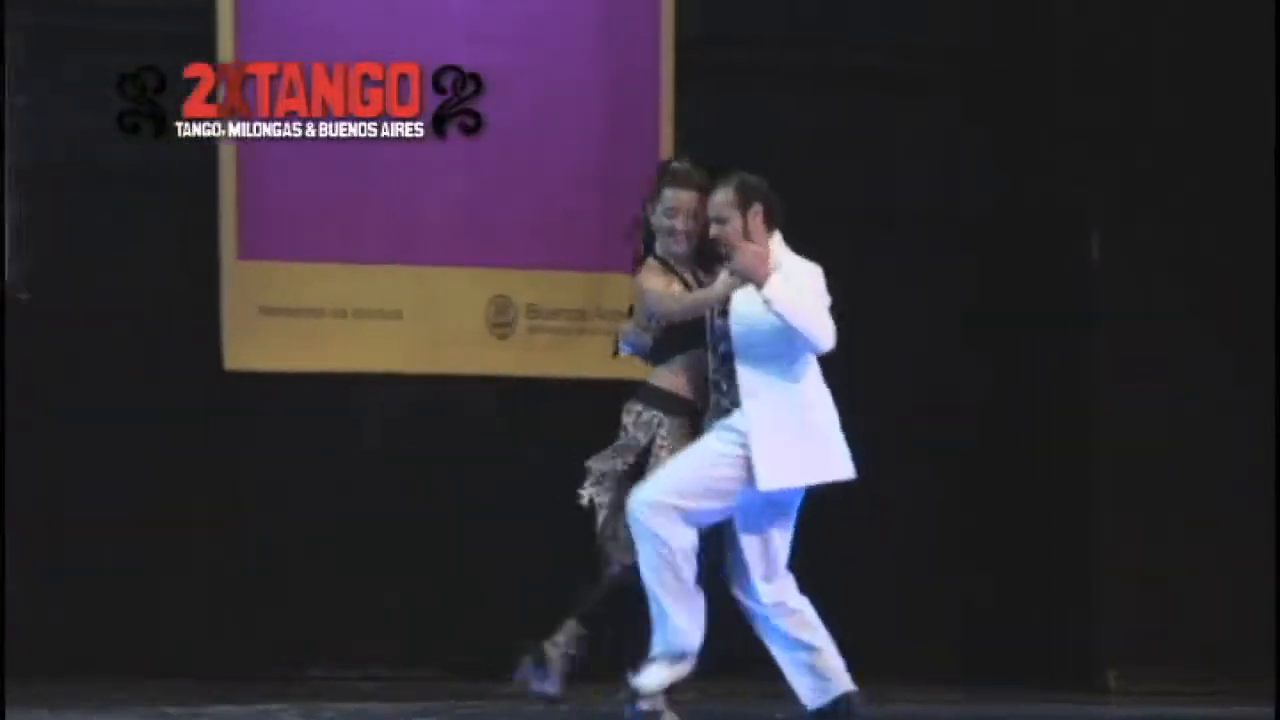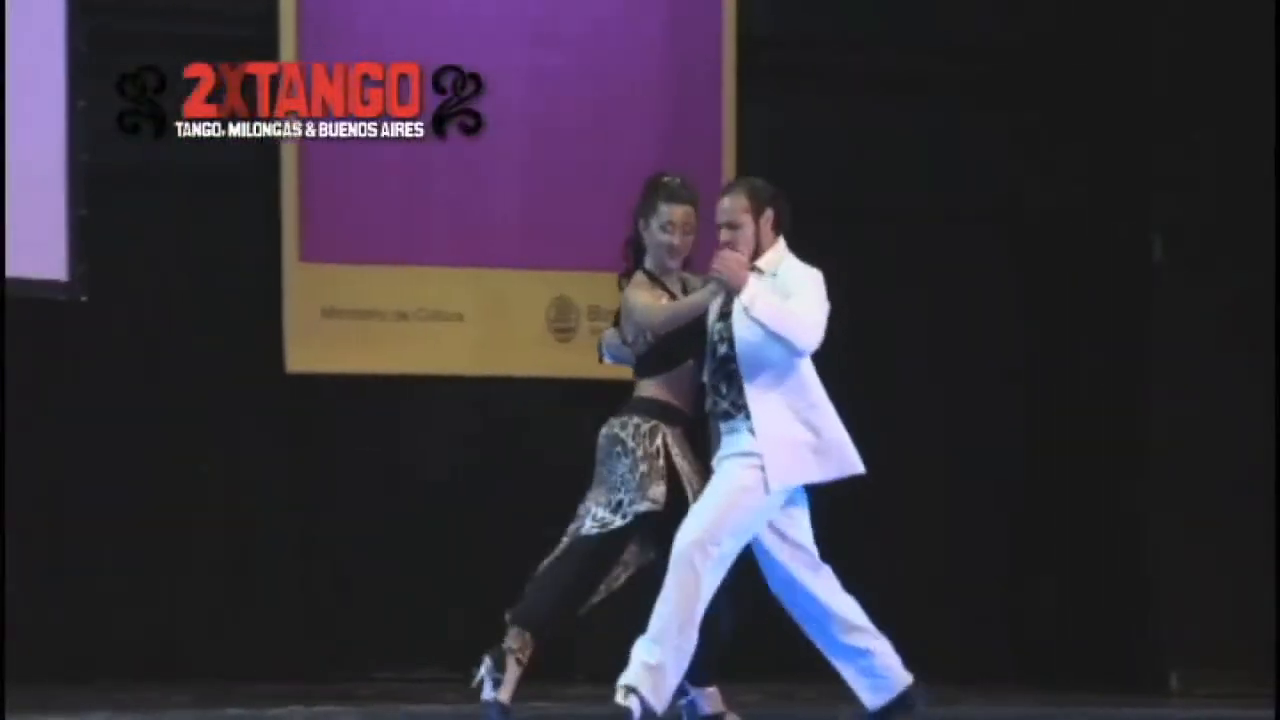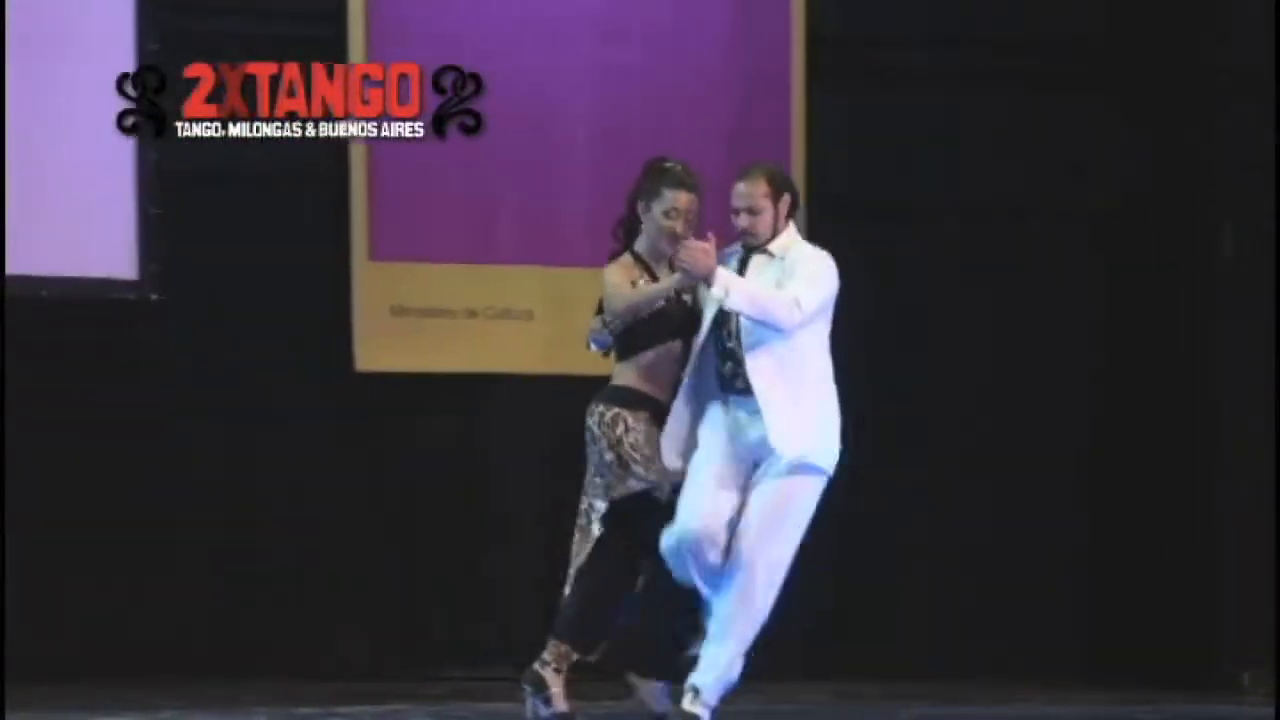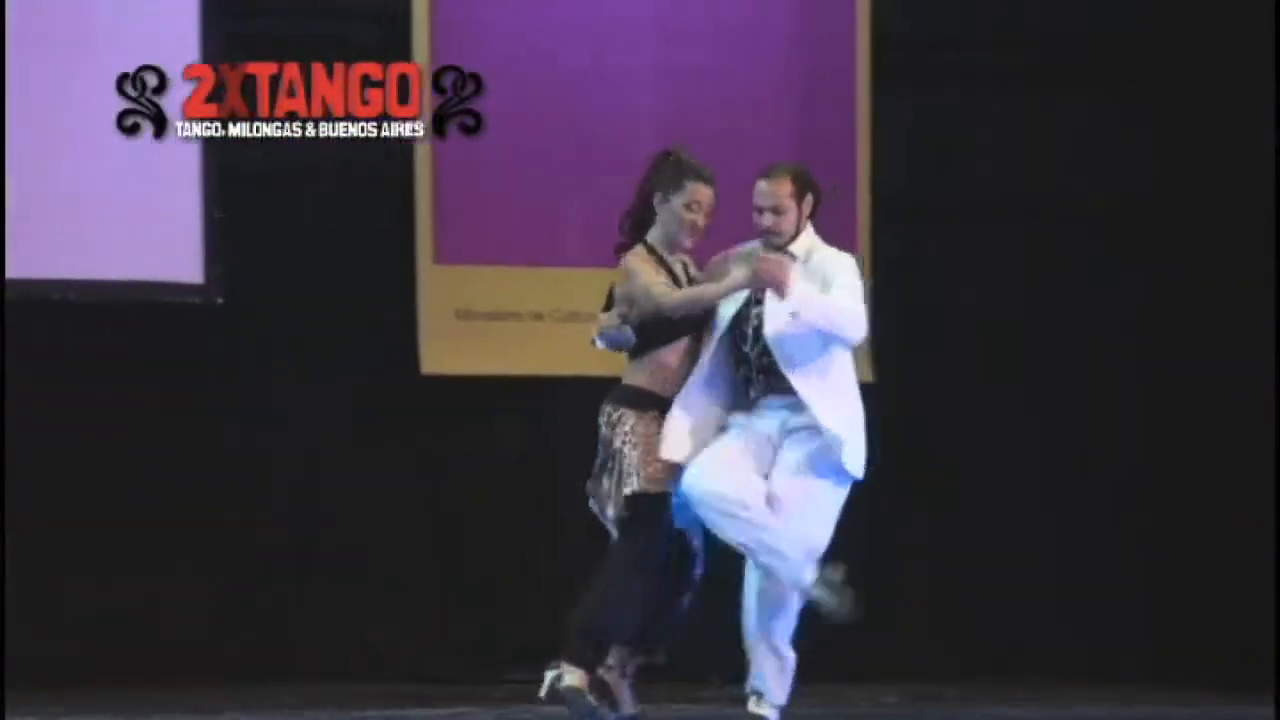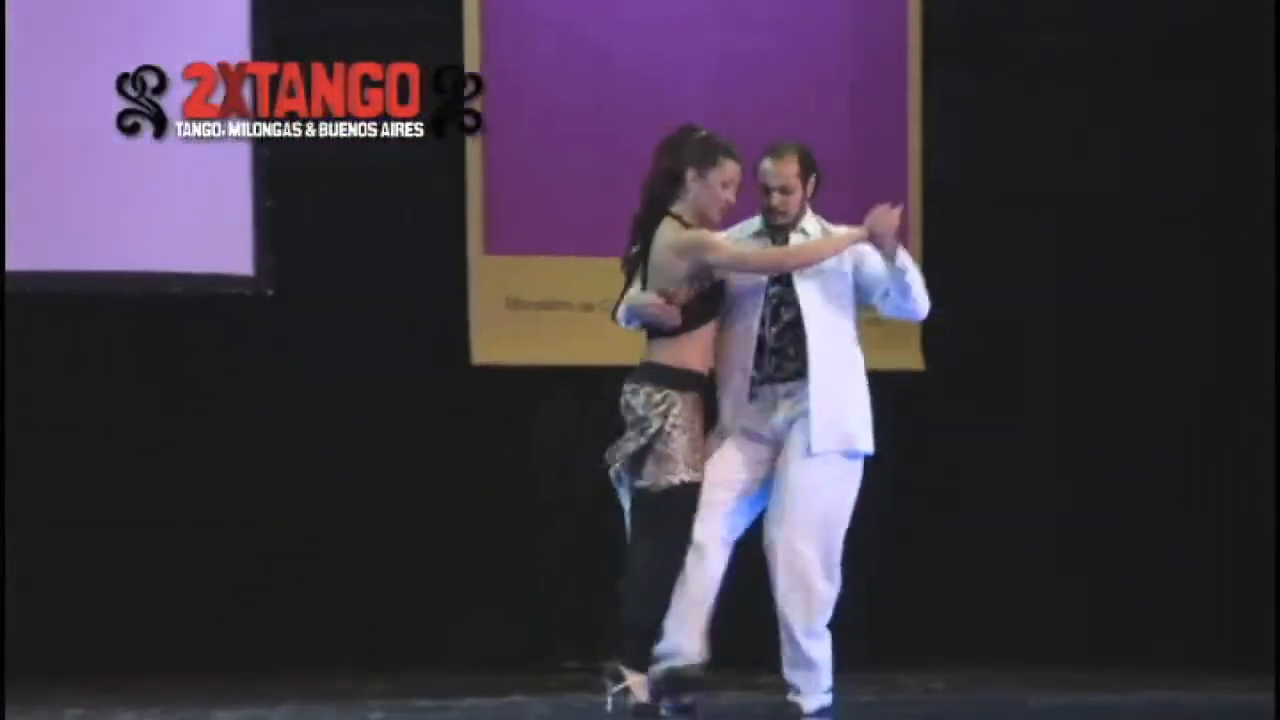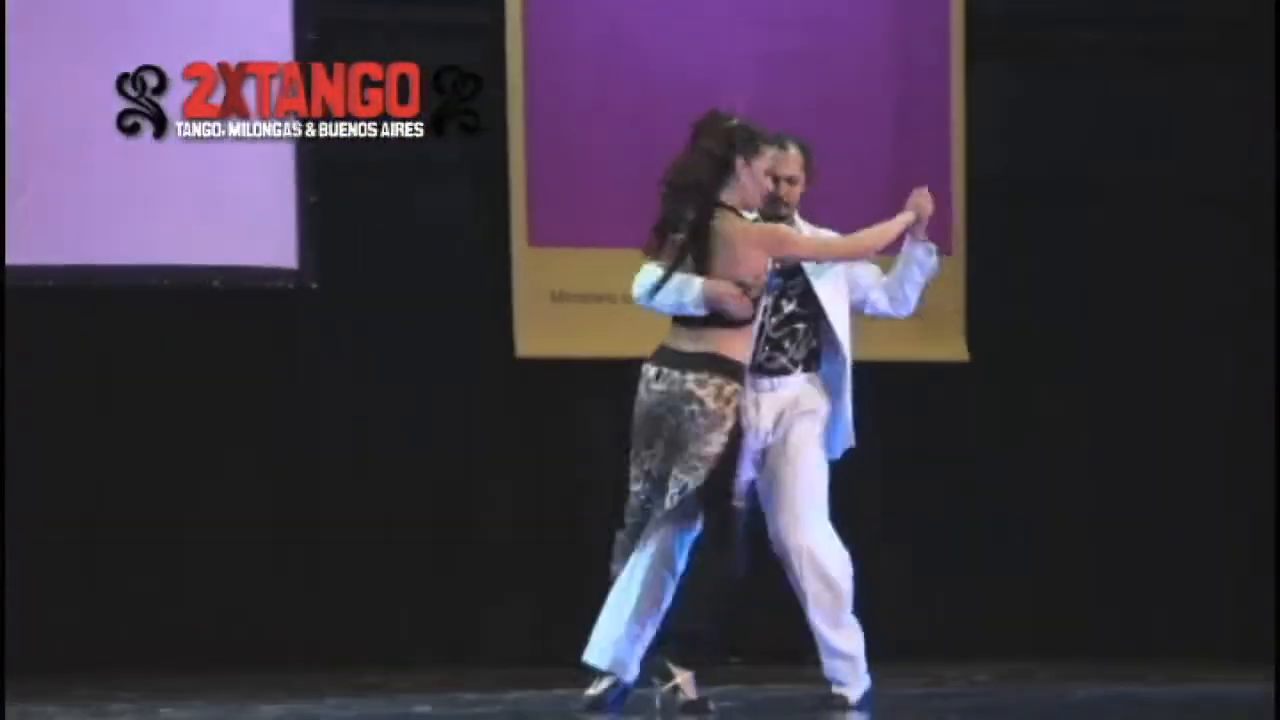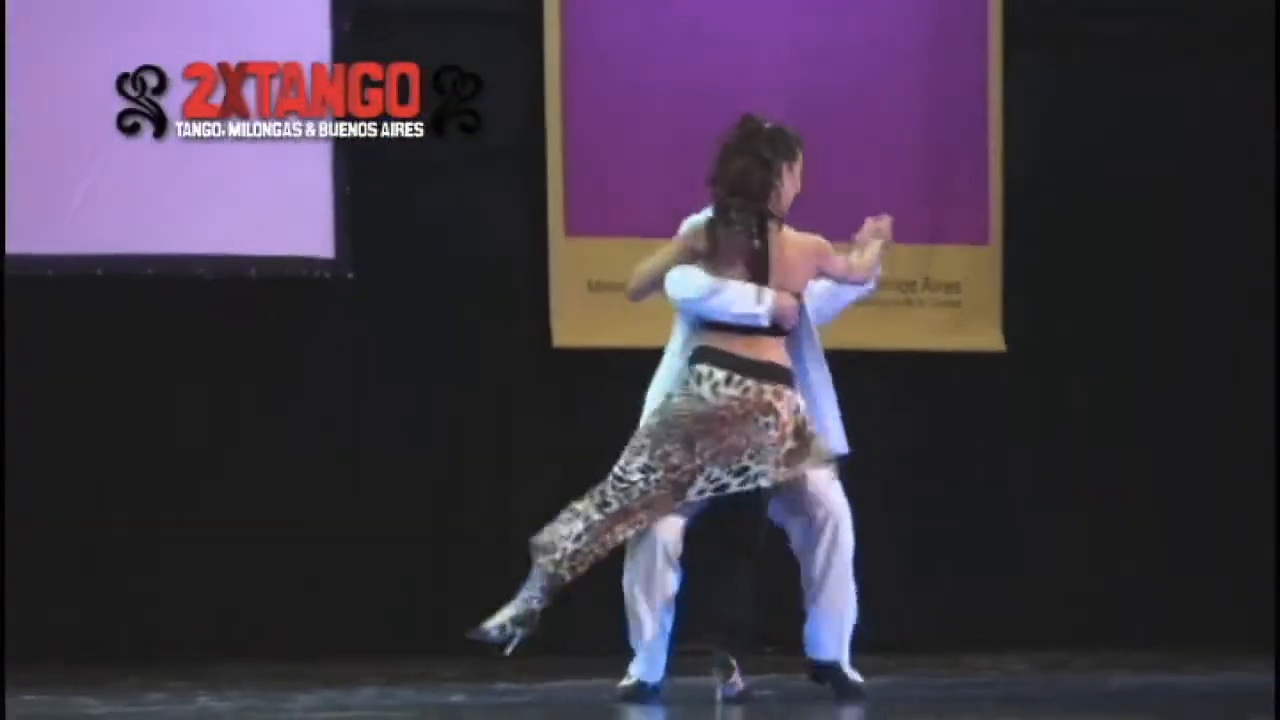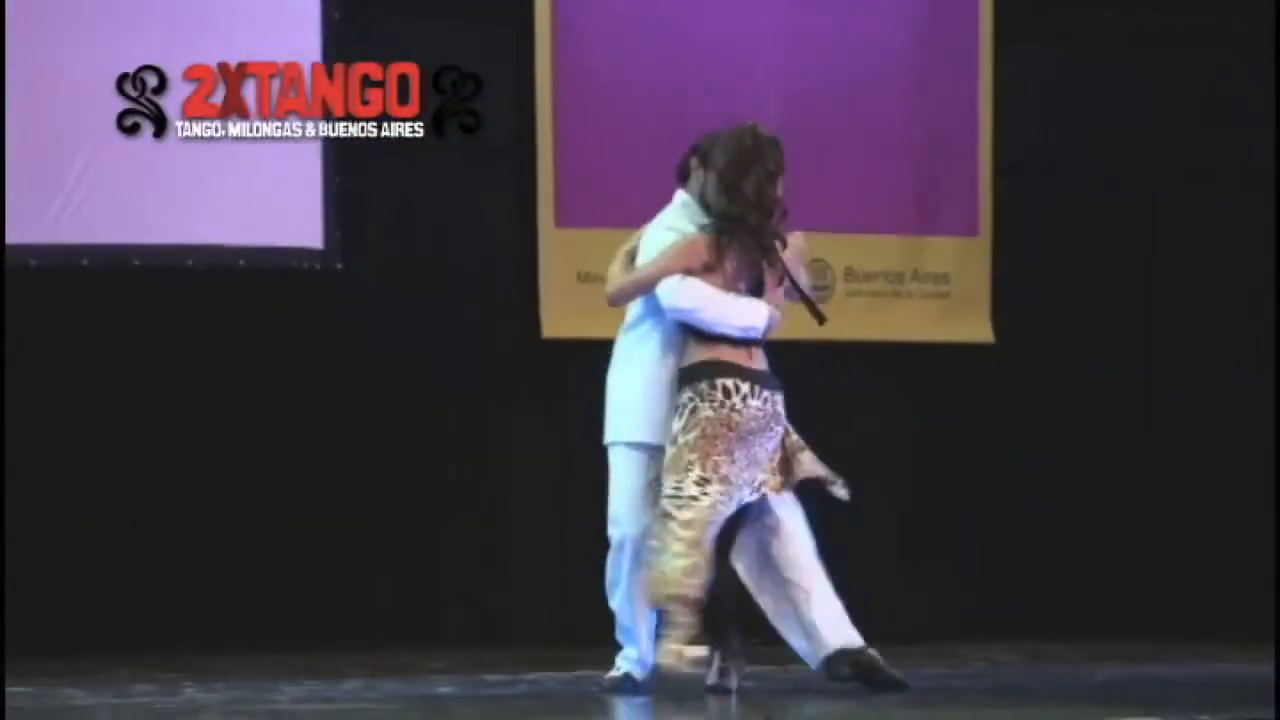
dt=0.2s
person 1, frame 1
left shoulder: (696, 269)
right shoulder: (652, 279)
right elbow: (683, 308)
right wrist: (735, 281)
left hip: (683, 421)
right hip: (660, 422)
left knee: (640, 547)
left ankle: (563, 645)
person 1, frame 2
left shoulder: (688, 282)
right shoulder: (639, 289)
right elbow: (658, 319)
right wrist: (718, 292)
left hip: (665, 433)
right hip: (647, 434)
left knee: (592, 553)
left ankle: (508, 655)
person 1, frame 3
left shoulder: (678, 273)
right shoulder: (620, 271)
right elbow: (624, 307)
right wrist: (679, 280)
left hip: (660, 422)
right hip: (624, 417)
left knee: (610, 554)
left ankle: (553, 670)
right ankle: (651, 673)
person 1, frame 4
left shoulder: (688, 264)
right shoulder: (637, 266)
right elbow: (670, 303)
right wrist: (744, 279)
right hip: (639, 419)
left knee: (679, 556)
right knee: (648, 553)
left ankle: (619, 668)
right ankle: (574, 671)
person 1, frame 5
left shoulder: (667, 237)
right shoulder: (689, 244)
right elbow: (783, 261)
right wrist: (864, 233)
left hip: (657, 393)
right hip: (668, 399)
left knee: (664, 536)
right knee: (665, 539)
person 1, frame 6
left shoulder: (681, 230)
right shoulder: (761, 237)
left elbow: (653, 285)
right elbow: (861, 249)
right wrist: (911, 218)
left hip: (662, 377)
right hip: (709, 394)
left knee: (653, 522)
right knee: (722, 530)
left ankle: (613, 662)
right ankle: (678, 672)
person 1, frame 7
left shoulder: (706, 236)
right shoulder: (801, 247)
right elbow: (860, 271)
left wrist: (666, 252)
right wrist: (874, 239)
left hip: (708, 385)
right hip: (771, 399)
left knee: (619, 498)
left ankle: (525, 607)
person 1, frame 8
left shoulder: (701, 249)
right shoulder: (779, 256)
left hip: (709, 396)
right hip: (762, 398)
left knee: (683, 516)
left ankle: (680, 631)
person 2, frame 1
left shoulder: (797, 272)
right shoulder: (732, 281)
left elbow: (821, 336)
left wrist: (767, 282)
left hip: (769, 436)
right hip: (748, 434)
left knee: (650, 504)
right knee: (761, 584)
left ankle: (677, 644)
person 2, frame 2
left shoulder: (801, 280)
right shoulder: (737, 286)
left elbow: (804, 338)
left wrist: (744, 290)
left hip: (772, 442)
right hip: (739, 441)
left knee: (696, 548)
right knee: (801, 580)
person 2, frame 3
left shoulder: (814, 265)
right shoulder: (730, 262)
left elbow: (787, 314)
right elbow: (693, 330)
left wrist: (717, 277)
left hip: (797, 428)
right hip: (730, 419)
left knee: (753, 559)
right knee: (694, 533)
person 2, frame 4
left shoulder: (832, 265)
right shoulder: (736, 265)
left elbow: (847, 330)
left wrist: (788, 288)
left hip: (818, 430)
right hip: (749, 424)
left knee: (770, 561)
right knee: (705, 484)
right ankle: (806, 574)
person 2, frame 5
left shoulder: (842, 248)
right shoulder: (727, 247)
left elbow: (912, 305)
right elbow: (656, 291)
left wrist: (890, 251)
right wrist: (637, 306)
left hip: (824, 413)
right hip: (753, 413)
left knee: (799, 549)
right knee: (704, 523)
right ankle: (679, 654)
person 2, frame 6
left shoulder: (825, 247)
left elbow: (897, 299)
right elbow: (648, 284)
left wrist: (917, 239)
right wrist: (696, 291)
left hip: (797, 403)
left knee: (802, 537)
left ankle: (849, 675)
person 2, frame 7
right shoulder: (706, 232)
left elbow: (818, 306)
right elbow: (685, 286)
right wrist: (766, 303)
left knee: (827, 512)
right knee: (655, 537)
left ankle: (828, 657)
right ankle: (647, 668)
person 2, frame 8
right shoulder: (669, 233)
right elbow: (678, 296)
right wrist: (759, 315)
right hip: (652, 411)
left knee: (771, 523)
right knee: (635, 535)
left ankle: (836, 647)
right ankle: (635, 657)
